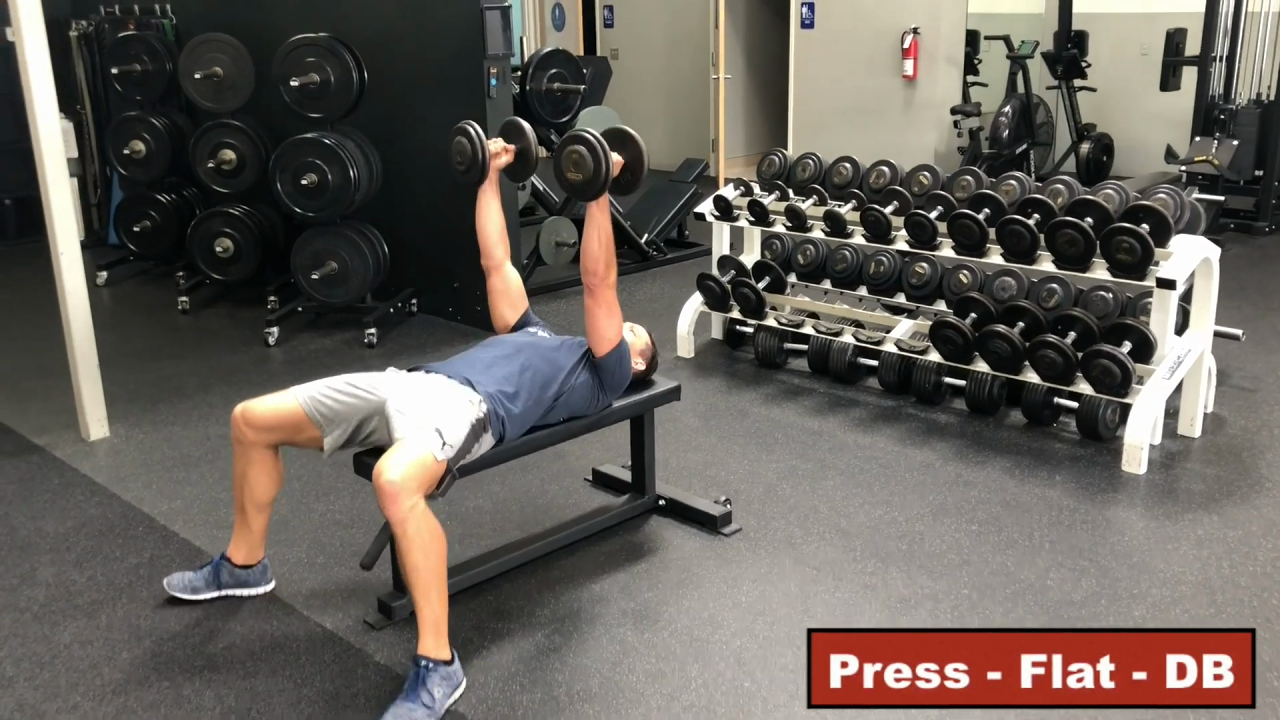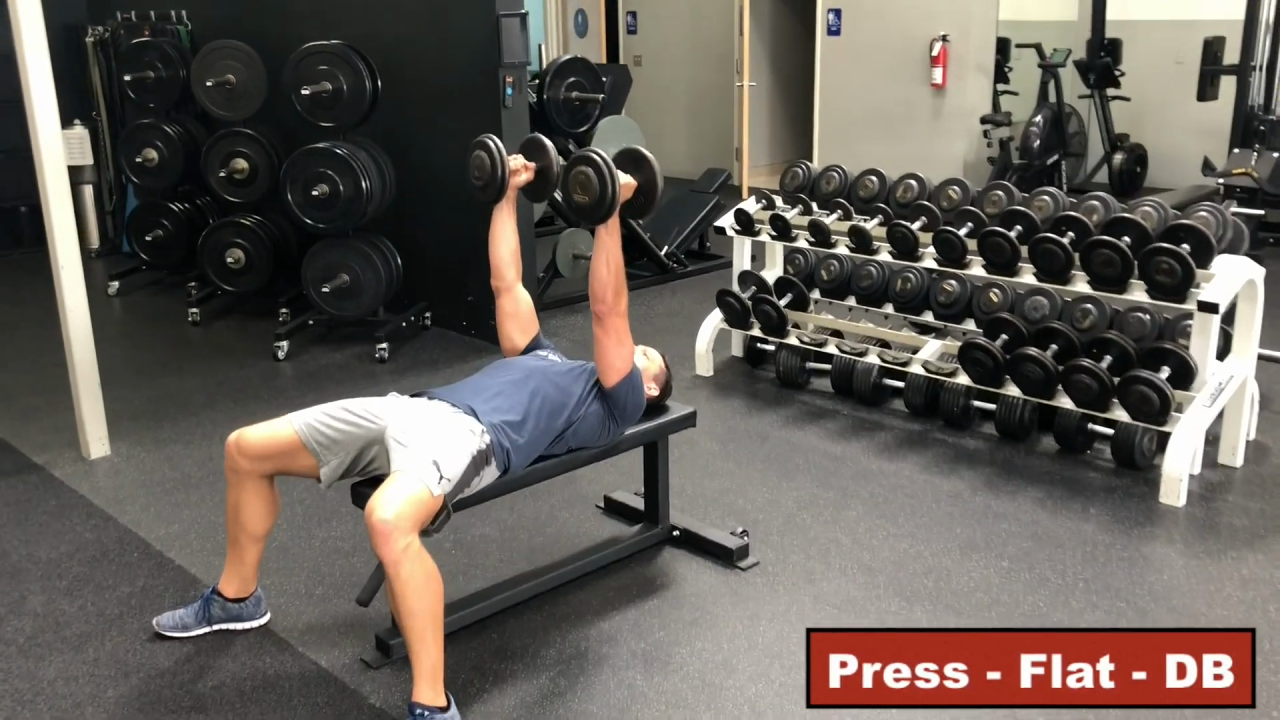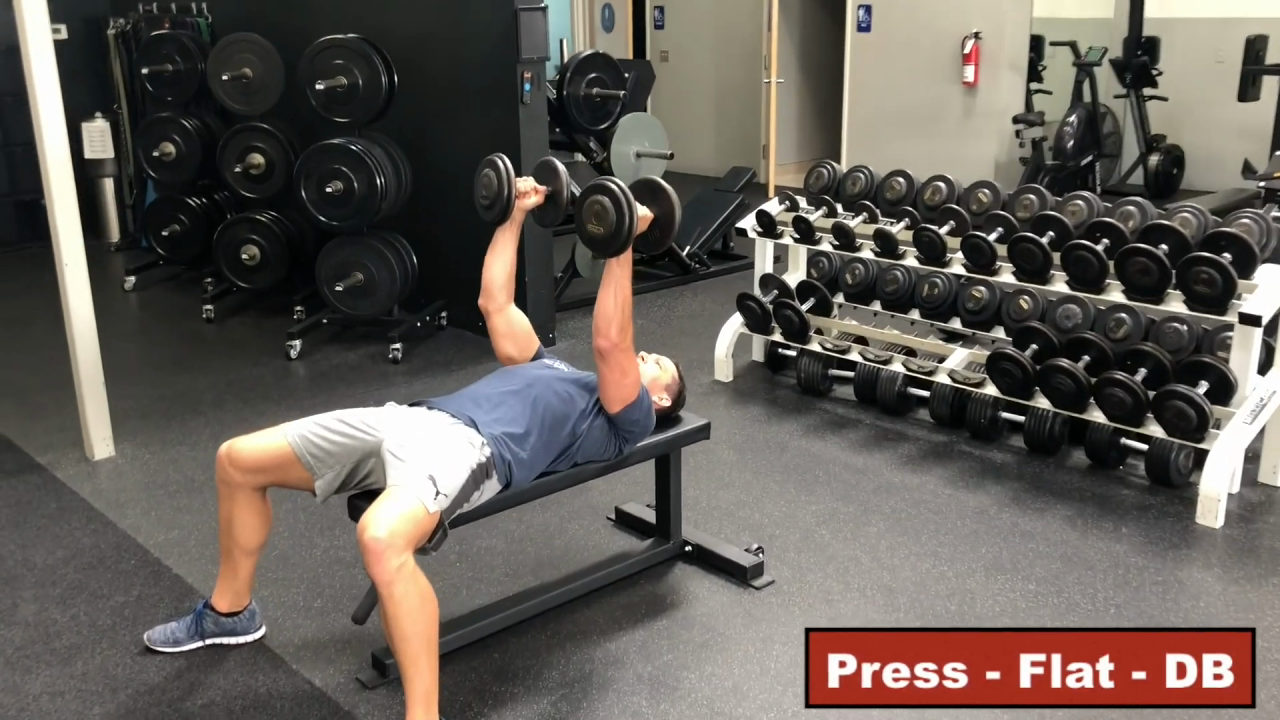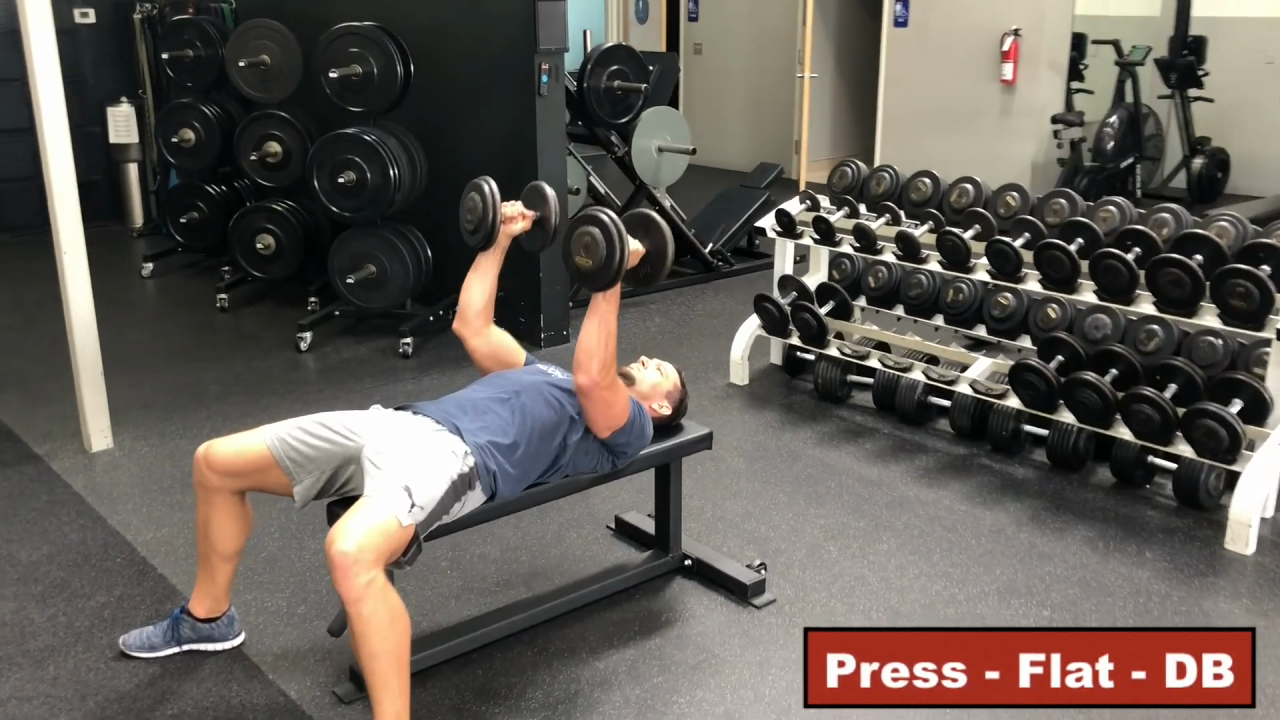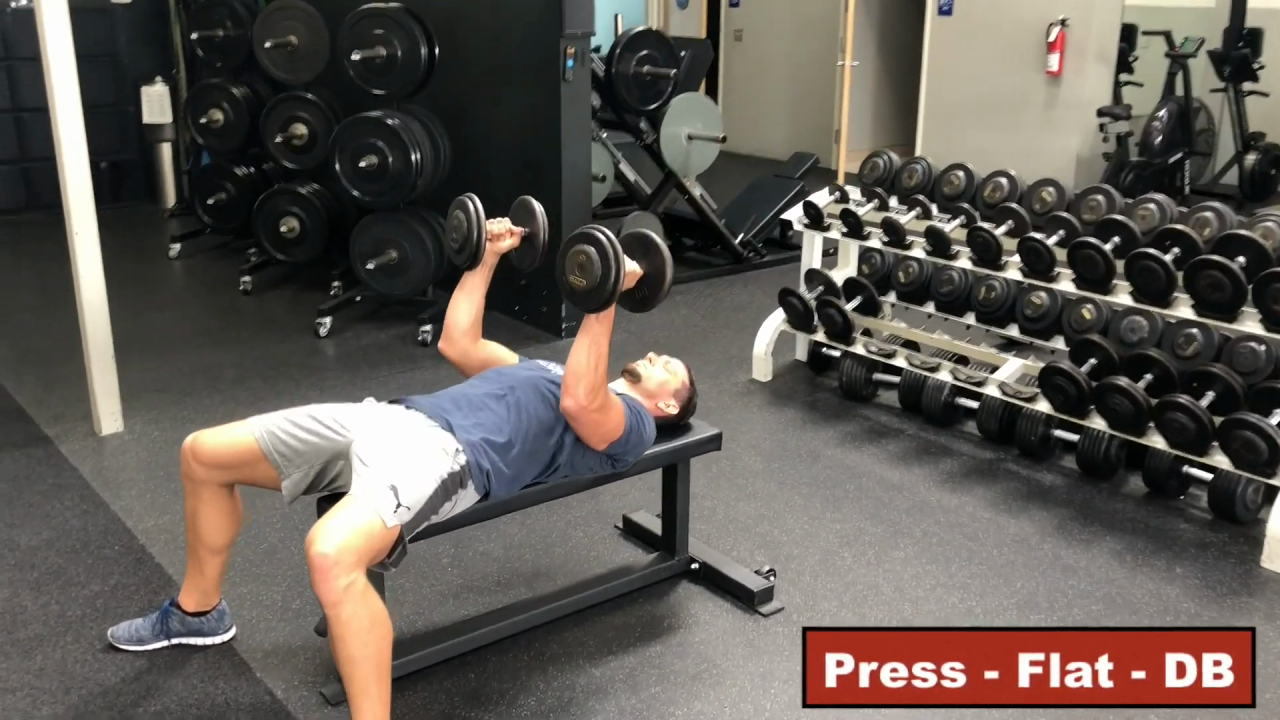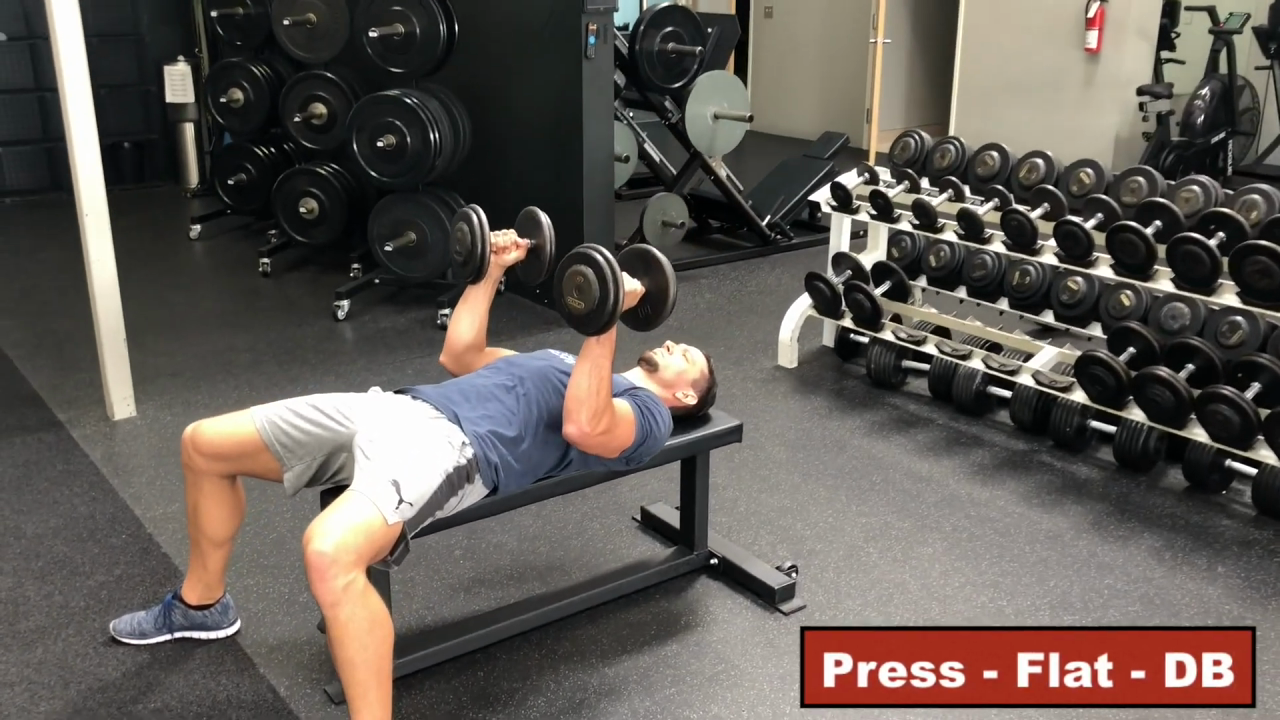
dt=0.4s
person 1, frame 1
left shoulder: (604, 373)
right shoulder: (534, 333)
left elbow: (598, 285)
right elbow: (496, 262)
left wrist: (598, 194)
right wrist: (491, 176)
left hip: (469, 406)
right hip: (410, 383)
left knee: (396, 484)
right knee: (251, 420)
left ankle: (437, 666)
right ankle: (244, 564)
person 1, frame 2
left shoulder: (617, 402)
right shoulder: (547, 361)
left elbow: (607, 311)
right elbow: (506, 283)
left wrist: (609, 215)
right wrist: (509, 194)
left hip: (472, 435)
right hip: (410, 408)
left knee: (389, 521)
right knee: (244, 450)
right ankle: (236, 597)
person 1, frame 3
left shoulder: (630, 416)
right shoulder: (556, 370)
left elbow: (609, 343)
right elbow: (495, 304)
left wrist: (622, 246)
right wrist: (515, 216)
left hip: (471, 446)
right hip: (411, 418)
left knee: (382, 540)
right knee: (236, 461)
right ankle: (230, 611)
person 1, frame 4
left shoulder: (627, 427)
right shoulder: (550, 374)
left elbow: (592, 379)
right elbow: (471, 326)
left wrist: (610, 280)
right wrist: (500, 240)
left hip: (455, 456)
right hip: (395, 423)
left knee: (352, 555)
right knee: (214, 462)
right ankle: (208, 617)
person 1, frame 5
left shoulder: (632, 427)
right shoulder: (552, 371)
left elbow: (579, 406)
right elbow: (457, 343)
left wrist: (606, 302)
right wrist: (488, 258)
left hip: (447, 453)
right hip: (389, 417)
left knee: (333, 556)
right knee: (202, 454)
right ankle: (199, 610)
person 1, frame 6
left shoulder: (649, 414)
right shoulder: (571, 365)
left elbow: (582, 427)
right elbow: (458, 355)
left wrist: (608, 319)
right wrist: (492, 271)
left hip: (454, 446)
right hip: (396, 407)
left knee: (330, 553)
right knee: (202, 444)
right ankle: (202, 604)
